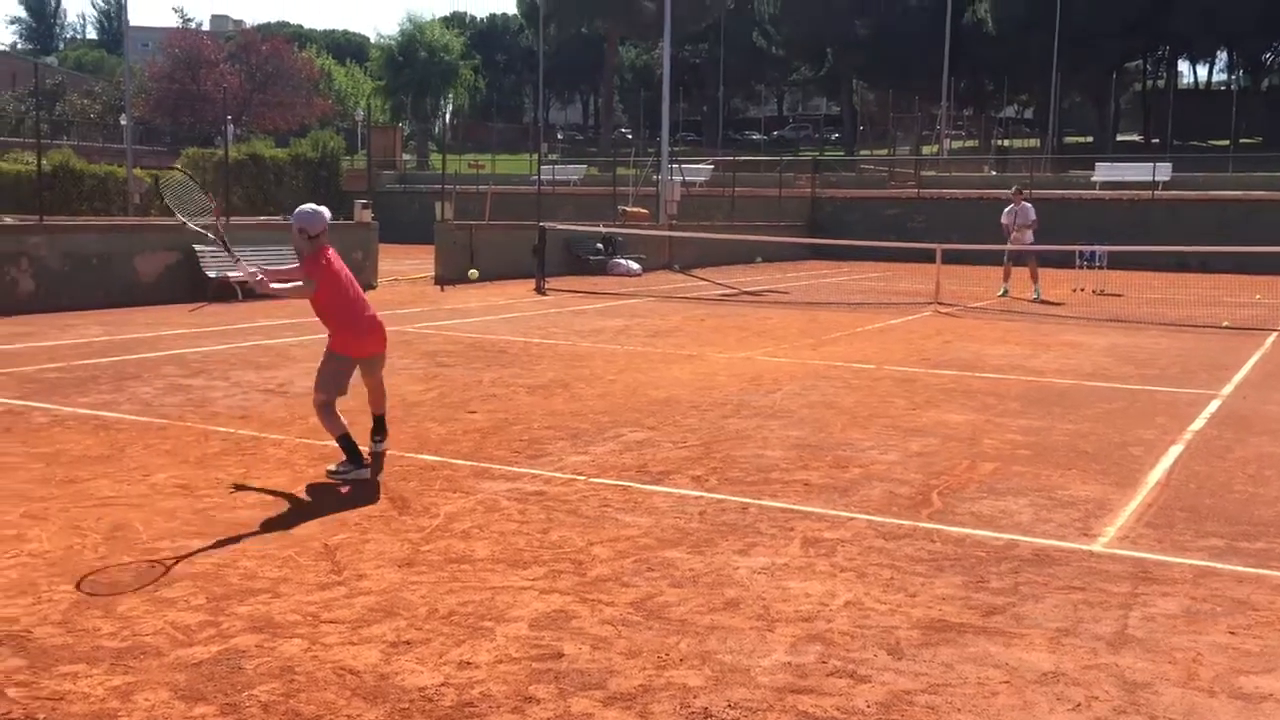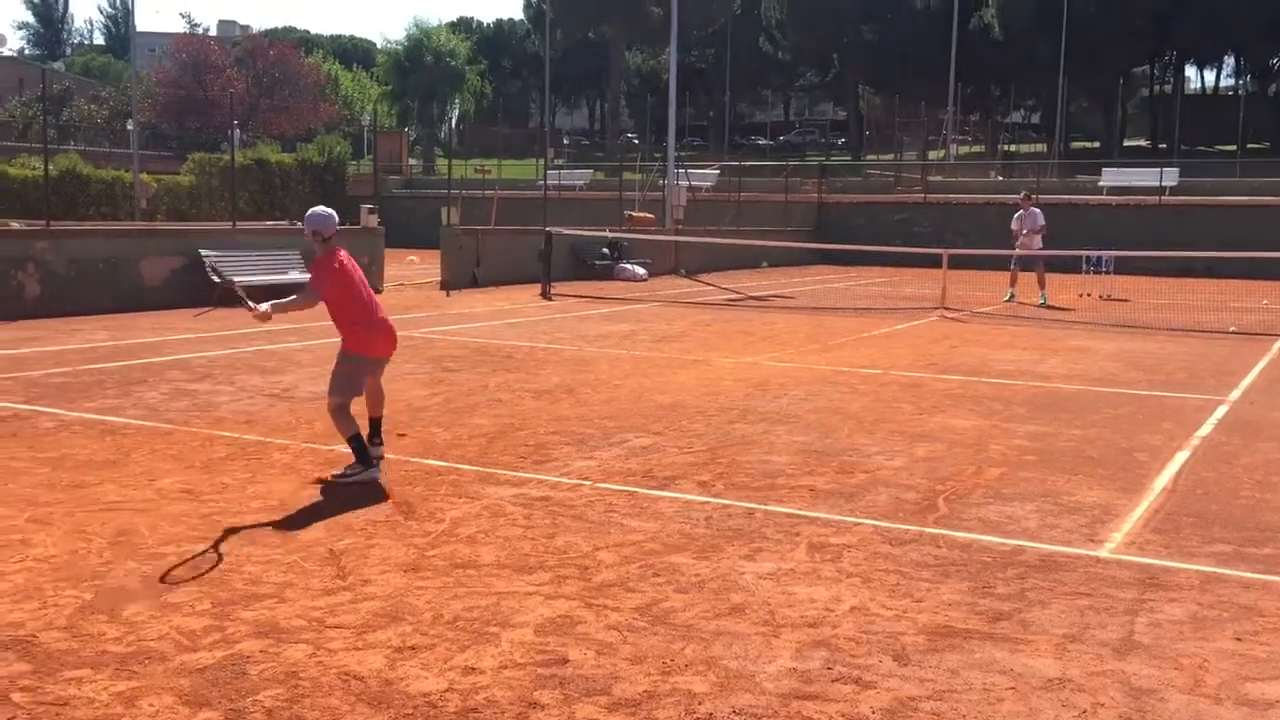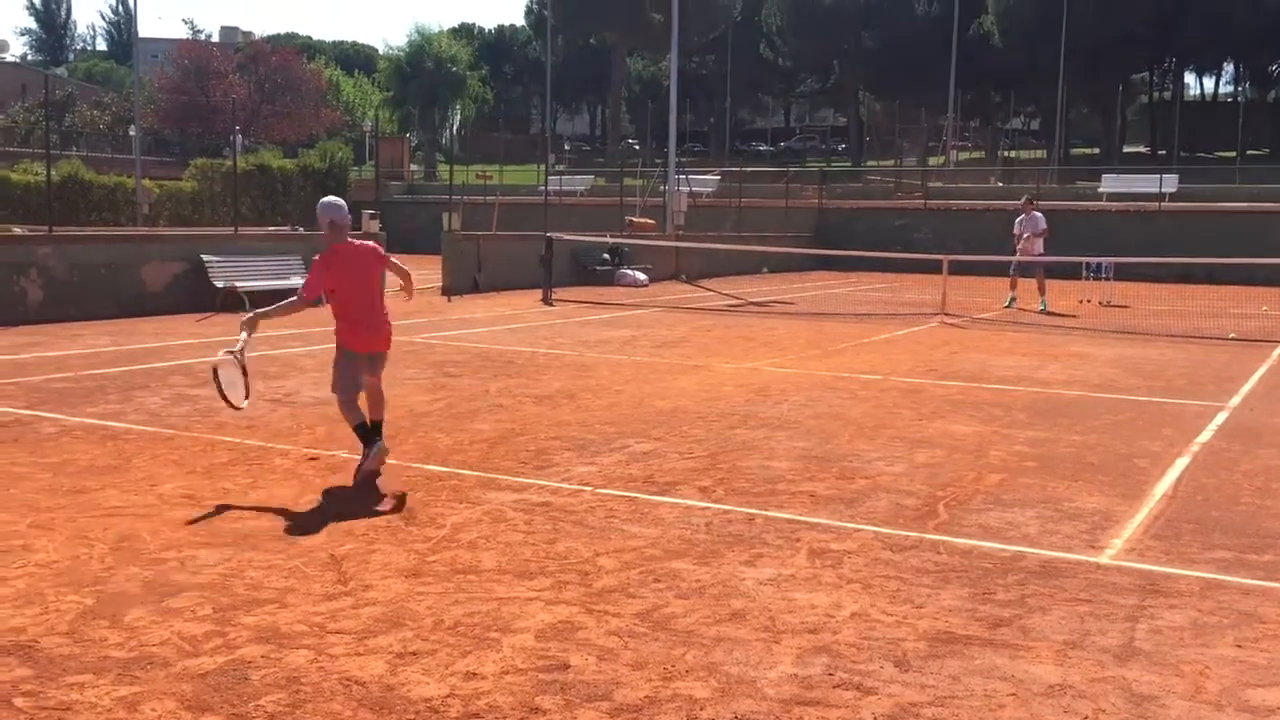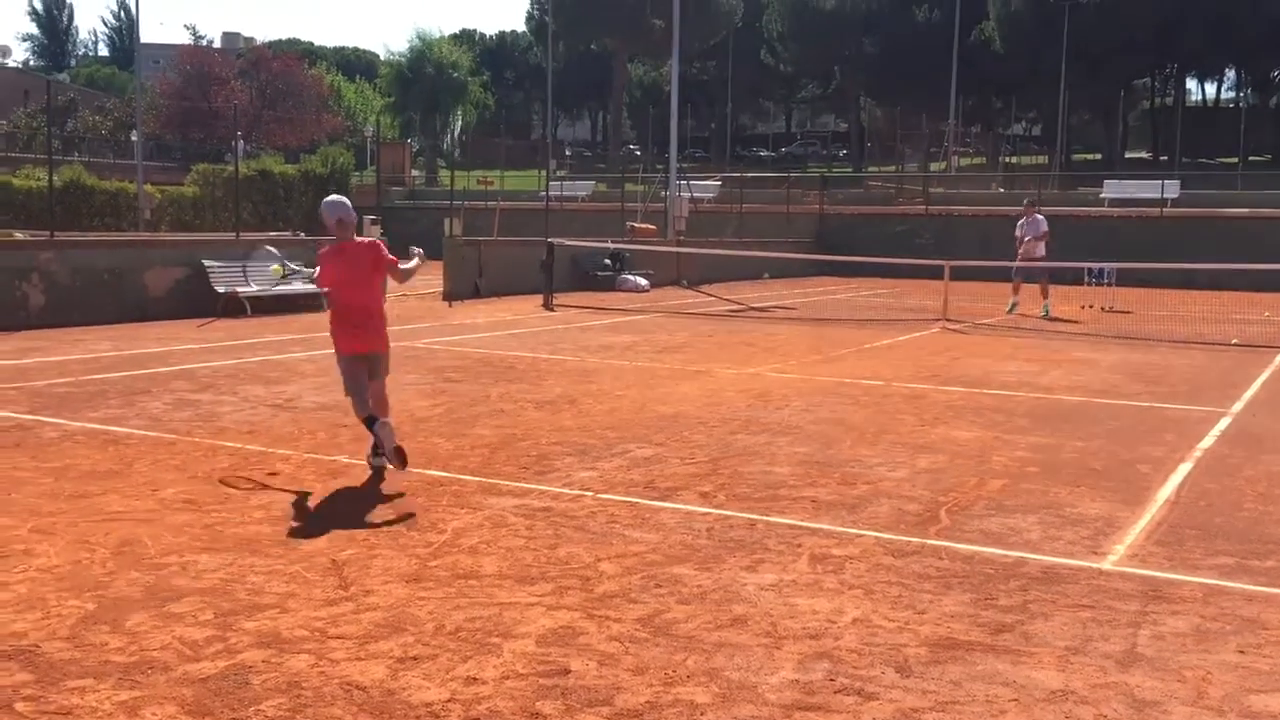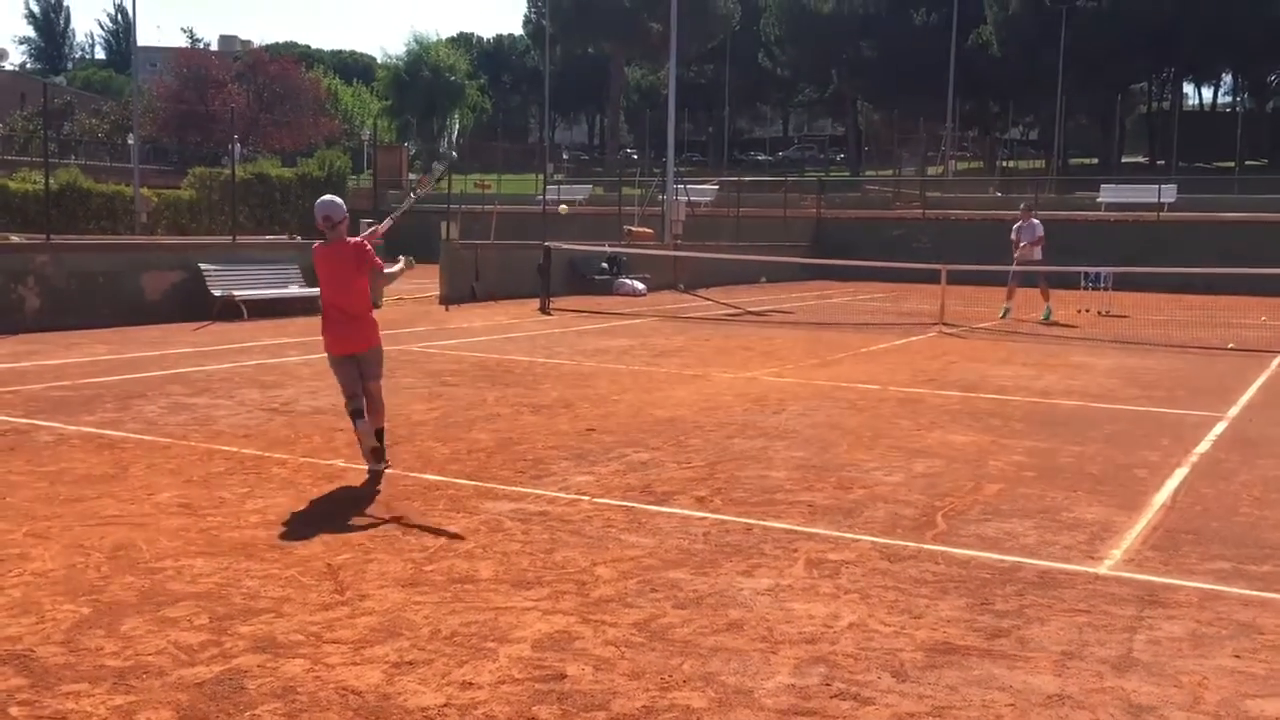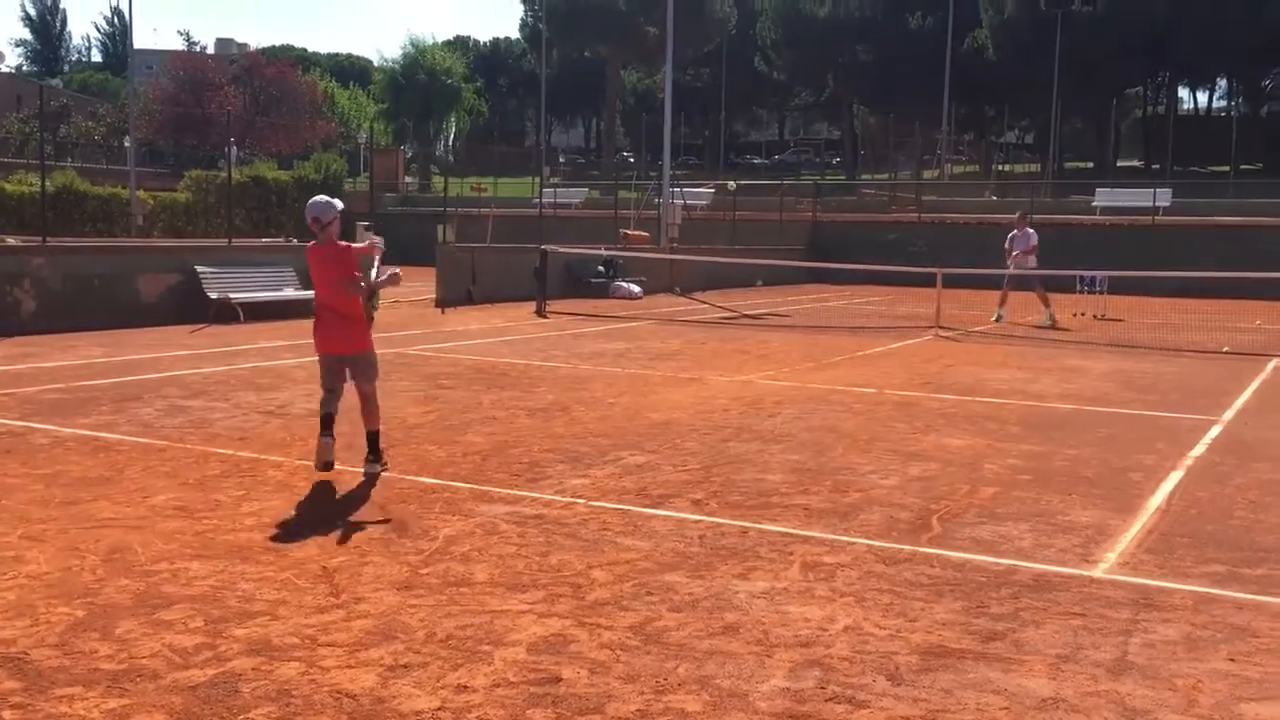
dt=0.1s
person 1, frame 1
left shoulder: (316, 262)
right shoulder: (326, 254)
left elbow: (308, 289)
left wrist: (269, 287)
right wrist: (267, 275)
left hip: (347, 340)
right hip: (374, 332)
left knee: (323, 404)
right knee: (374, 381)
left ankle: (356, 461)
right ankle: (379, 437)
person 1, frame 2
left shoulder: (327, 265)
right shoulder: (342, 257)
left elbow: (311, 298)
left wrist: (270, 307)
left hip: (359, 341)
right hip: (386, 336)
left knee: (337, 405)
right knee: (373, 383)
left ankle: (365, 463)
right ankle: (375, 442)
person 1, frame 3
left shoulder: (324, 261)
right shoulder: (369, 249)
left elbow: (302, 303)
right elbow: (402, 272)
left wrist: (260, 316)
right wrist: (407, 287)
left hip: (353, 339)
right hip: (381, 333)
left knee: (346, 399)
right knee: (373, 383)
left ankle: (372, 445)
right ankle: (374, 441)
person 1, frame 4
left shoulder: (325, 257)
right shoulder: (371, 247)
right elbow: (401, 275)
right wrist: (417, 260)
left hip: (345, 338)
right hip: (374, 334)
left knee: (359, 397)
right knee: (377, 388)
left ankle: (382, 434)
right ankle: (381, 449)
person 1, frame 5
left shoulder: (318, 252)
right shoulder: (358, 247)
right elbow: (381, 278)
left wrist: (366, 237)
right wrist: (402, 266)
left hip: (335, 337)
right hip: (364, 333)
left knee: (352, 392)
right knee: (373, 391)
left ankle: (362, 425)
right ankle: (377, 454)
person 1, frame 6
left shoulder: (313, 251)
right shoulder: (343, 251)
right elbow: (356, 291)
left wrist: (368, 246)
right wrist: (384, 281)
left hip: (326, 336)
right hip: (354, 335)
left knee: (332, 391)
right knee: (367, 392)
left ankle: (327, 435)
right ankle: (374, 455)
